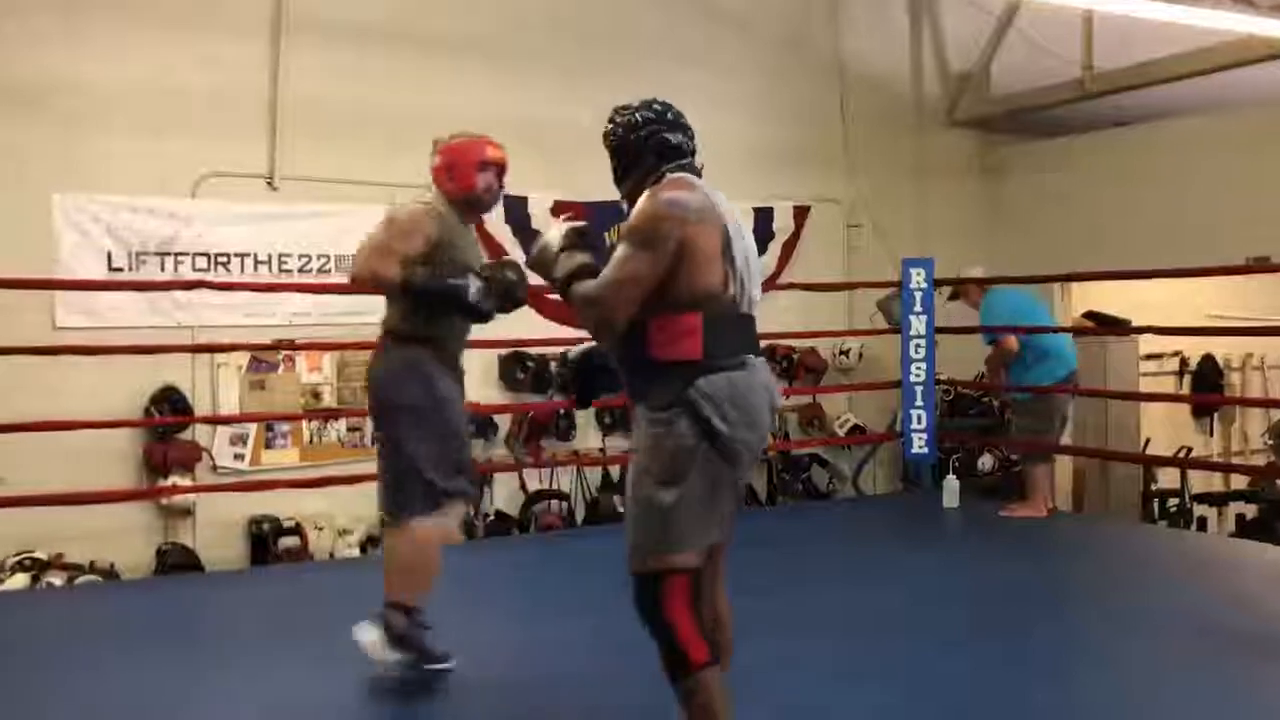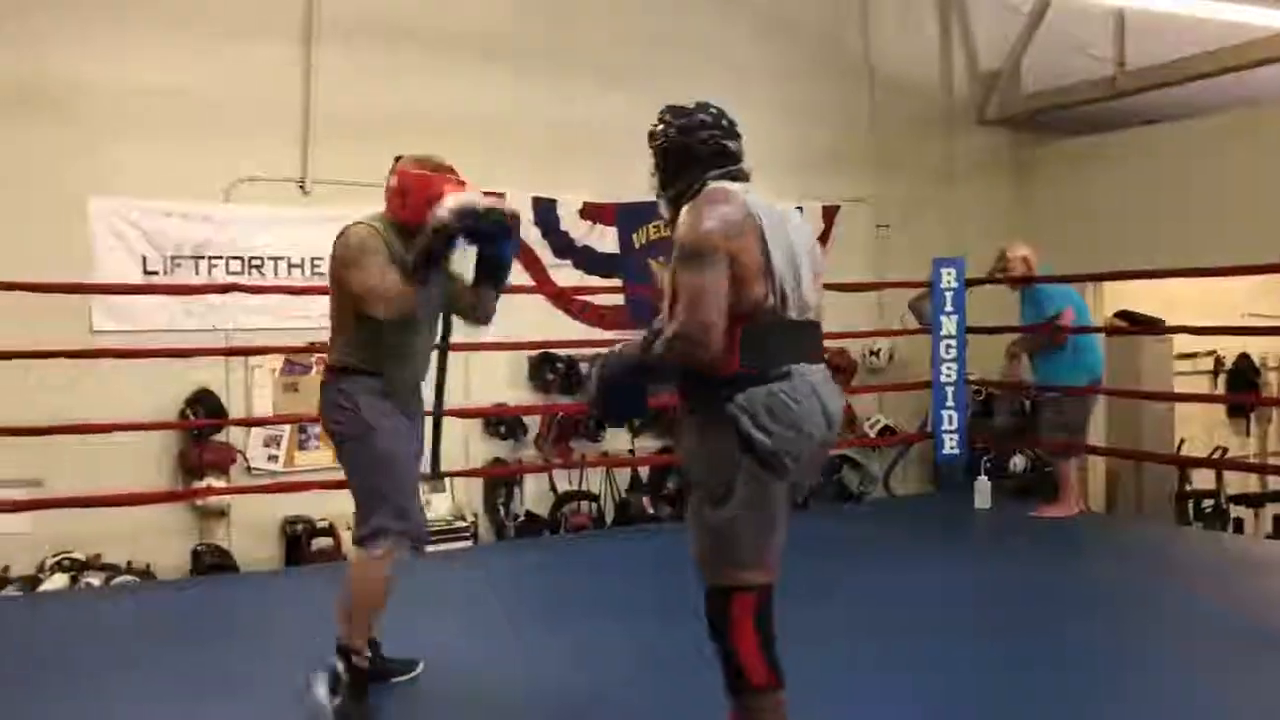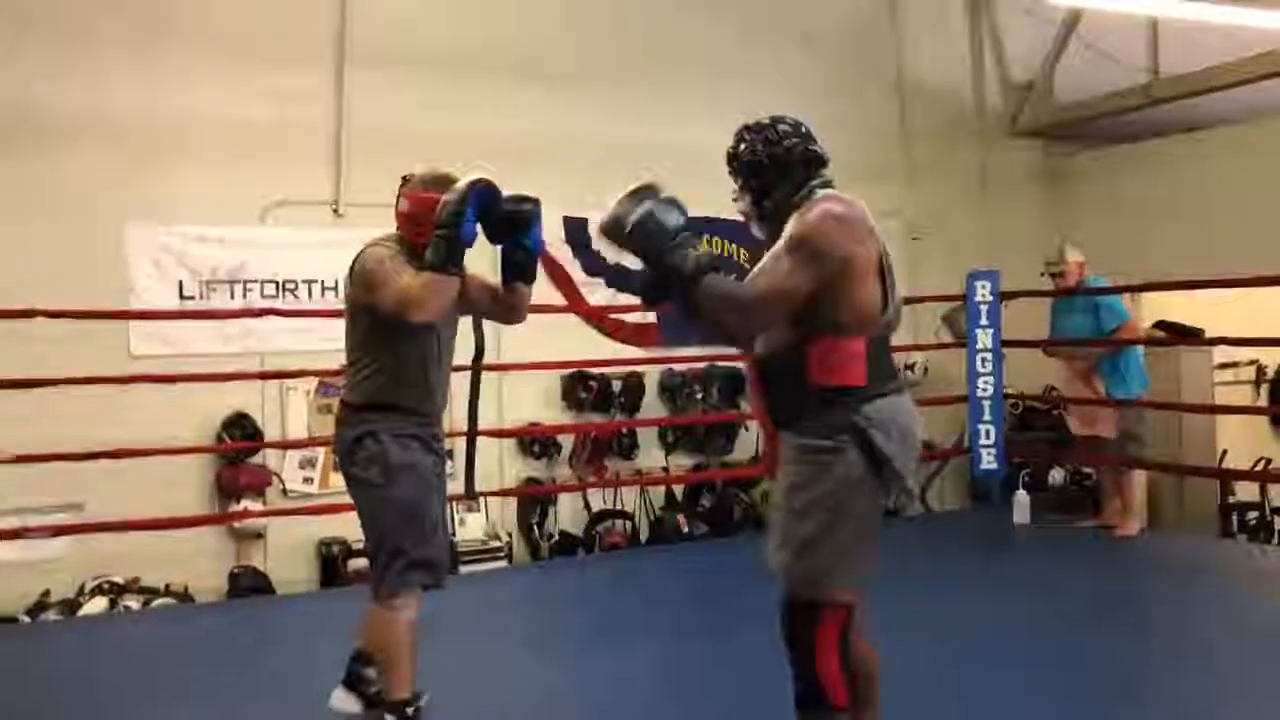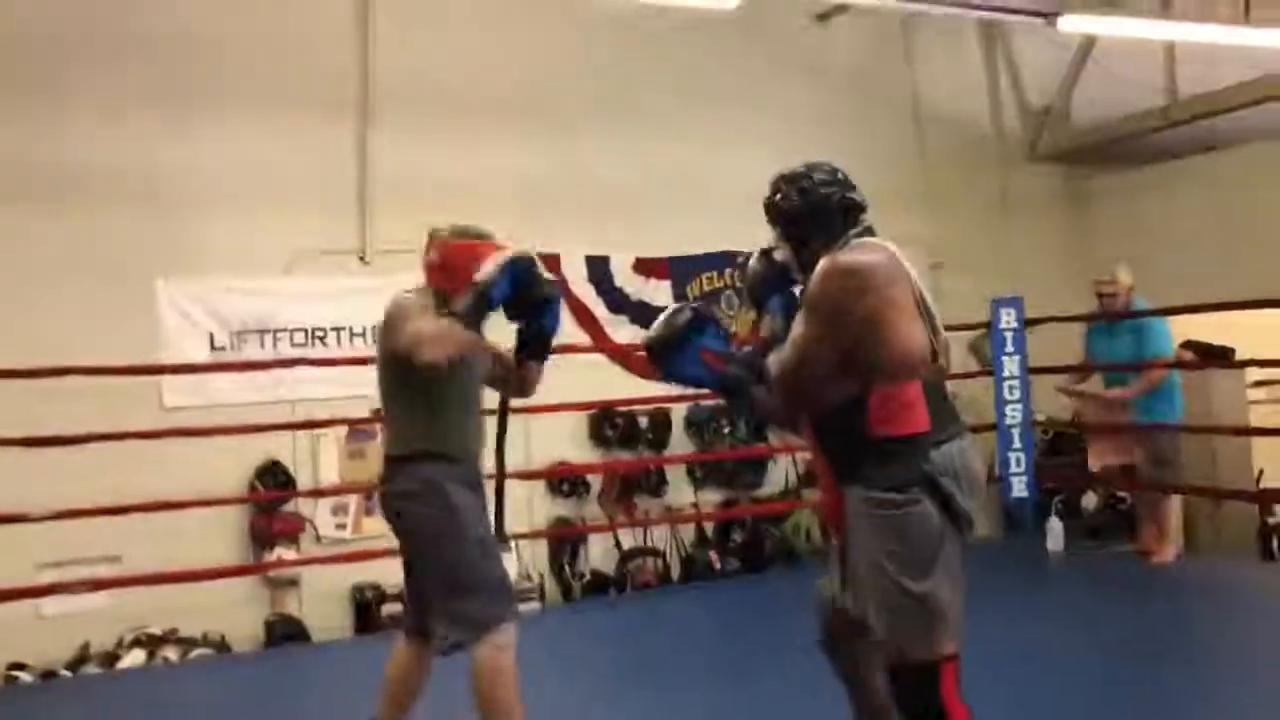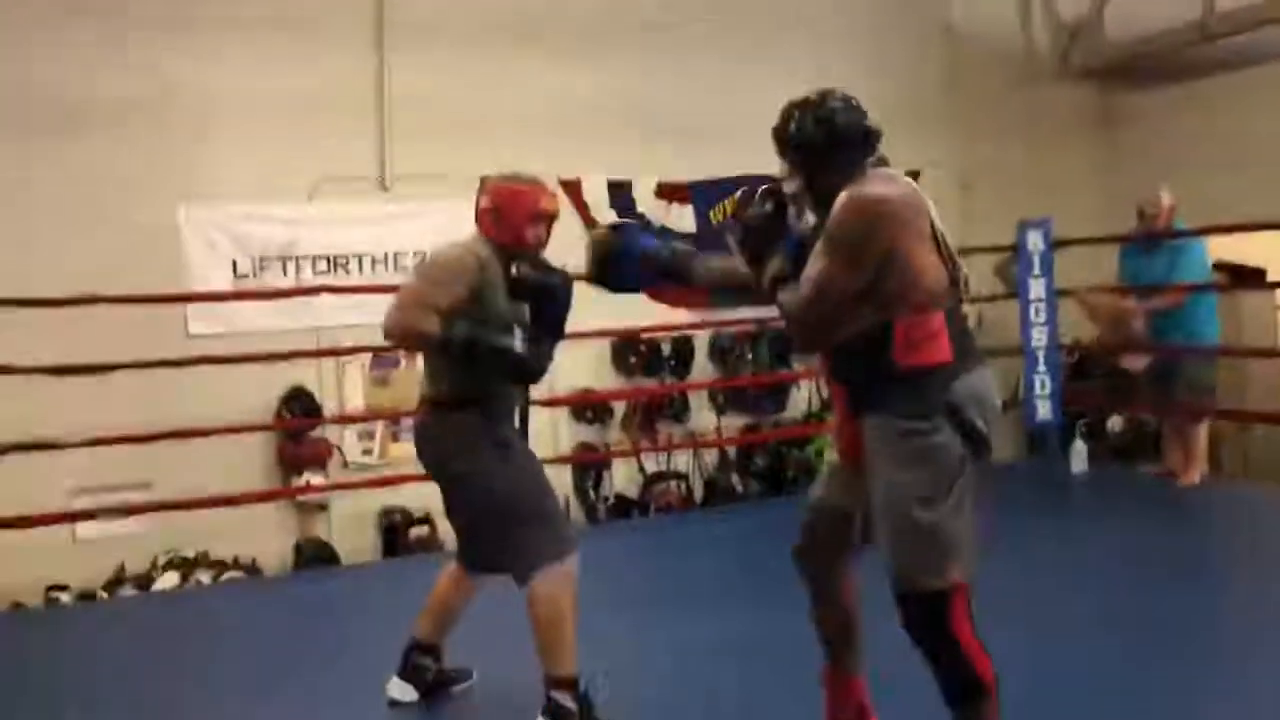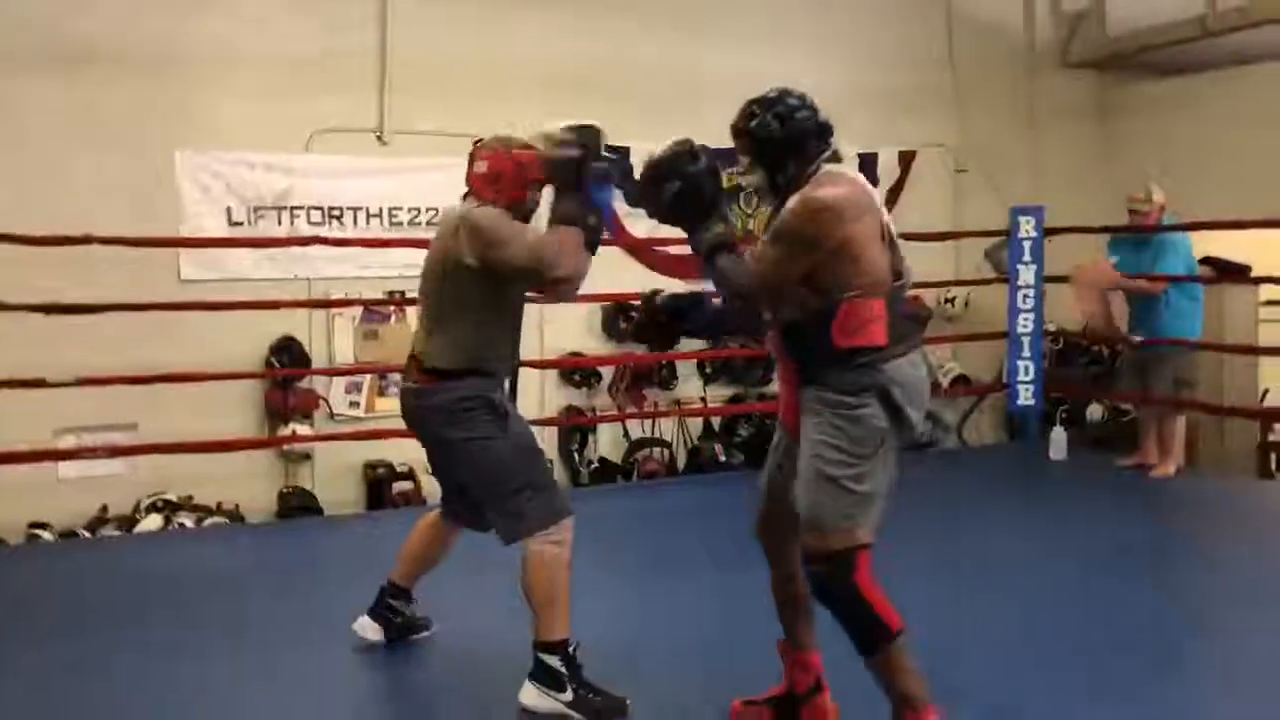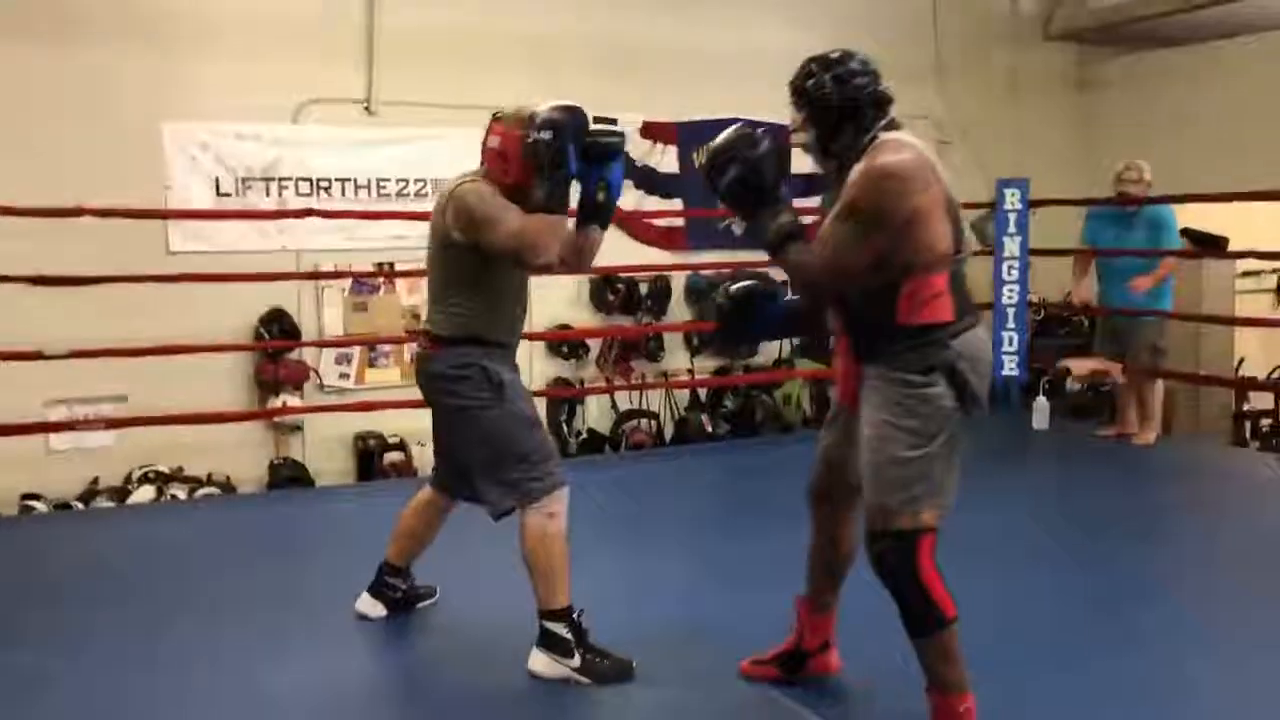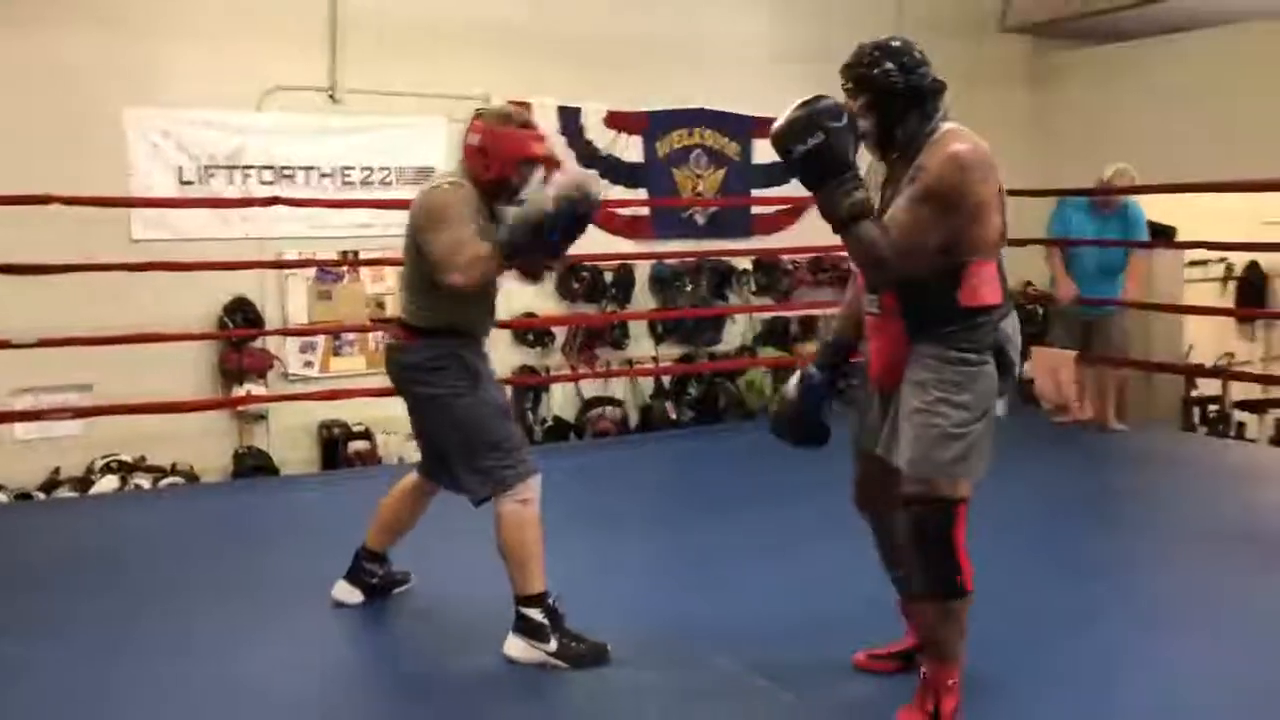
dt=0.4s
person 1, frame 1
left shoulder: (666, 199)
right shoulder: (710, 205)
left elbow: (606, 311)
left wrist: (563, 264)
right wrist: (608, 355)
left hip: (695, 404)
right hip: (734, 393)
left knee: (664, 585)
right knee: (702, 572)
person 1, frame 2
left shoulder: (708, 212)
right shoulder: (780, 215)
left elbow: (701, 338)
left wrist: (636, 363)
right wrist: (668, 335)
left hip: (748, 415)
right hip: (801, 399)
left knee: (736, 605)
right knee: (746, 587)
person 1, frame 3
left shoulder: (825, 217)
right shoulder: (820, 224)
left elbow: (749, 308)
right elbow: (770, 329)
left wrist: (674, 255)
right wrist: (695, 282)
left hip: (843, 434)
right hip: (841, 430)
left knee: (813, 618)
right knee: (835, 605)
person 1, frame 4
left shoulder: (848, 269)
right shoulder: (859, 271)
left elbow: (791, 389)
right elbow: (803, 405)
left wrist: (773, 316)
right wrist: (723, 369)
left hip: (908, 482)
right hip: (888, 481)
left knee: (919, 670)
right knee: (842, 633)
person 1, frame 5
left shoulder: (871, 202)
right shoulder: (853, 205)
left elbow: (809, 314)
right elbow: (762, 281)
left wrist: (776, 257)
right wrist: (666, 261)
left hip: (931, 412)
right hip: (887, 410)
left knee: (931, 602)
right knee: (817, 552)
person 1, frame 6
left shoulder: (823, 202)
right shoulder: (816, 197)
left elbow: (748, 289)
right elbow: (784, 302)
left wrist: (700, 219)
left hip: (859, 393)
right hip: (826, 390)
left knee: (834, 564)
right knee: (775, 531)
person 1, frame 7
left shoulder: (886, 170)
right shoulder: (868, 166)
left elbow: (822, 278)
left wrist: (765, 206)
right wrist: (780, 312)
left hip: (921, 369)
right hip: (885, 364)
left knee: (897, 545)
right knee: (829, 496)
right ankle: (811, 645)
person 1, frame 8
left shoulder: (953, 158)
right shoulder: (901, 161)
left elbow: (889, 262)
right elbow: (871, 276)
left wrist: (833, 182)
right wrist: (823, 365)
left hip: (957, 353)
right hip: (900, 351)
left knee: (931, 514)
right knee: (877, 496)
right ankle: (926, 637)
person 2, frame 1
left shoulder: (461, 228)
right shoulder: (422, 215)
right elbow: (365, 268)
left wrist: (488, 290)
right wrist: (441, 287)
left hip: (428, 368)
right hip: (414, 366)
left knee: (412, 501)
right knee: (445, 496)
left ankle: (394, 623)
right ankle: (397, 624)
person 2, frame 2
left shoulder: (429, 251)
right shoulder: (363, 239)
left elbow: (478, 312)
right elbow: (385, 303)
left wrist: (495, 257)
right wrist: (433, 248)
left hip: (404, 398)
right hip: (361, 394)
left knee: (394, 529)
right knee: (389, 527)
left ankle: (361, 651)
right ankle: (345, 666)
person 2, frame 3
left shoulder: (443, 268)
right shoulder: (379, 260)
left elbow: (511, 310)
right elbow: (422, 308)
left wrist: (520, 249)
right wrist: (451, 240)
left hip: (420, 432)
right hip: (379, 434)
left knee: (410, 567)
right knee: (404, 574)
person 2, frame 4
left shoulder: (460, 324)
right shoulder: (409, 309)
left elbow: (519, 384)
right elbow: (431, 352)
left wrist: (536, 327)
right wrist: (480, 299)
left hip: (448, 482)
right hip: (427, 483)
left knee: (425, 626)
right knee: (493, 623)
person 2, frame 5
left shoulder: (505, 272)
right shoulder: (464, 260)
left elbow: (527, 351)
right elbow: (400, 322)
left wrist: (546, 312)
right wrist: (479, 340)
left hip: (478, 427)
right hip: (464, 429)
left knee: (479, 556)
right knee: (554, 556)
left ankle: (417, 667)
person 2, frame 6
left shoulder: (492, 228)
right shoulder: (480, 223)
left elbow: (559, 280)
right elbow: (562, 269)
left wrist: (587, 212)
right wrist: (573, 181)
left hip: (436, 391)
right hip: (462, 398)
left knee: (459, 508)
right knee: (549, 522)
left ankle: (387, 610)
person 2, frame 7
left shoulder: (507, 202)
right shoulder: (470, 196)
left elbow: (575, 257)
right elbow: (541, 253)
left wrist: (600, 186)
right wrist: (554, 174)
left hip: (465, 362)
right hip: (469, 365)
left knee: (450, 485)
right knee: (545, 494)
left ankle: (387, 587)
right ankle: (559, 641)
person 2, frame 8
left shoulder: (490, 203)
right shoulder: (448, 197)
left elbow: (532, 264)
right elbow: (461, 274)
left wrist: (560, 220)
right wrist: (522, 233)
left hip: (437, 352)
right hip: (438, 355)
left knee: (434, 473)
right knee: (517, 481)
left ankle: (363, 572)
right ankle: (535, 626)
person 3, frame 1
left shoulder: (991, 305)
right shoulder: (1012, 292)
left elbow: (1010, 347)
left wrist: (992, 366)
right wrist: (999, 368)
left hip: (1044, 374)
right hip: (1063, 367)
left knee: (1032, 440)
right knee: (1043, 439)
left ankle: (1036, 504)
right ankle: (1044, 498)
person 3, frame 2
left shoulder: (1044, 288)
right shoulder: (1032, 291)
left elbow: (1064, 327)
right elbow: (1040, 332)
left wrist: (1023, 344)
right wrist: (1019, 348)
left hip: (1073, 374)
right hip: (1061, 374)
left knee: (1059, 439)
right knee: (1061, 439)
left ankle: (1067, 502)
right ankle: (1073, 499)
person 3, frame 3
left shoulder: (1100, 294)
right shoulder: (1060, 303)
left elbow: (1132, 332)
right elbow: (1054, 344)
left wrist: (1091, 354)
right wrist: (1059, 351)
left hip: (1120, 384)
right hip: (1088, 386)
left knee: (1120, 451)
right knee: (1100, 450)
left ankle: (1131, 516)
right ankle: (1110, 512)
person 3, frame 4
left shoulder: (1148, 320)
right shoulder: (1097, 324)
left elbow: (1164, 366)
right elbow: (1090, 363)
left wrist: (1128, 393)
right wrist: (1072, 382)
left hip: (1155, 411)
right hip: (1120, 412)
left knee: (1157, 477)
right knee: (1134, 476)
left ankle: (1168, 542)
right ankle: (1146, 537)
person 3, frame 5
left shoulder: (1187, 244)
right shoulder: (1133, 245)
left elbow: (1179, 293)
right elbow: (1125, 287)
left wrist: (1139, 309)
right wrist: (1110, 307)
left hip: (1192, 336)
right hip: (1157, 334)
left knee: (1191, 403)
right knee: (1163, 400)
left ankle: (1195, 466)
right ankle: (1172, 459)
person 3, frame 6
left shoulder: (1174, 239)
right shoulder: (1121, 239)
left elbow: (1157, 284)
right elbow: (1106, 274)
left wrist: (1120, 283)
right wrist: (1091, 282)
left hip: (1174, 330)
right hip: (1141, 328)
left knee: (1169, 397)
right knee: (1141, 394)
left ankle: (1171, 458)
right ankle: (1148, 452)
person 3, frame 7
left shoulder: (1160, 214)
right shoulder: (1099, 213)
left elbow: (1171, 259)
right elbow: (1085, 251)
left wrist: (1150, 279)
right wrist: (1079, 281)
left hip: (1148, 306)
right hip: (1111, 303)
left knee: (1145, 367)
right knee: (1118, 365)
left ankle: (1150, 426)
right ankle: (1127, 421)
person 3, frame 8
left shoulder: (1132, 213)
right shoulder: (1070, 205)
left elbow: (1137, 253)
right elbow: (1053, 247)
left wrist: (1131, 283)
right wrist: (1062, 279)
left hip: (1109, 298)
right hip: (1072, 295)
left knee: (1111, 357)
right knee: (1071, 355)
left ankle: (1108, 414)
right ankle: (1083, 408)
